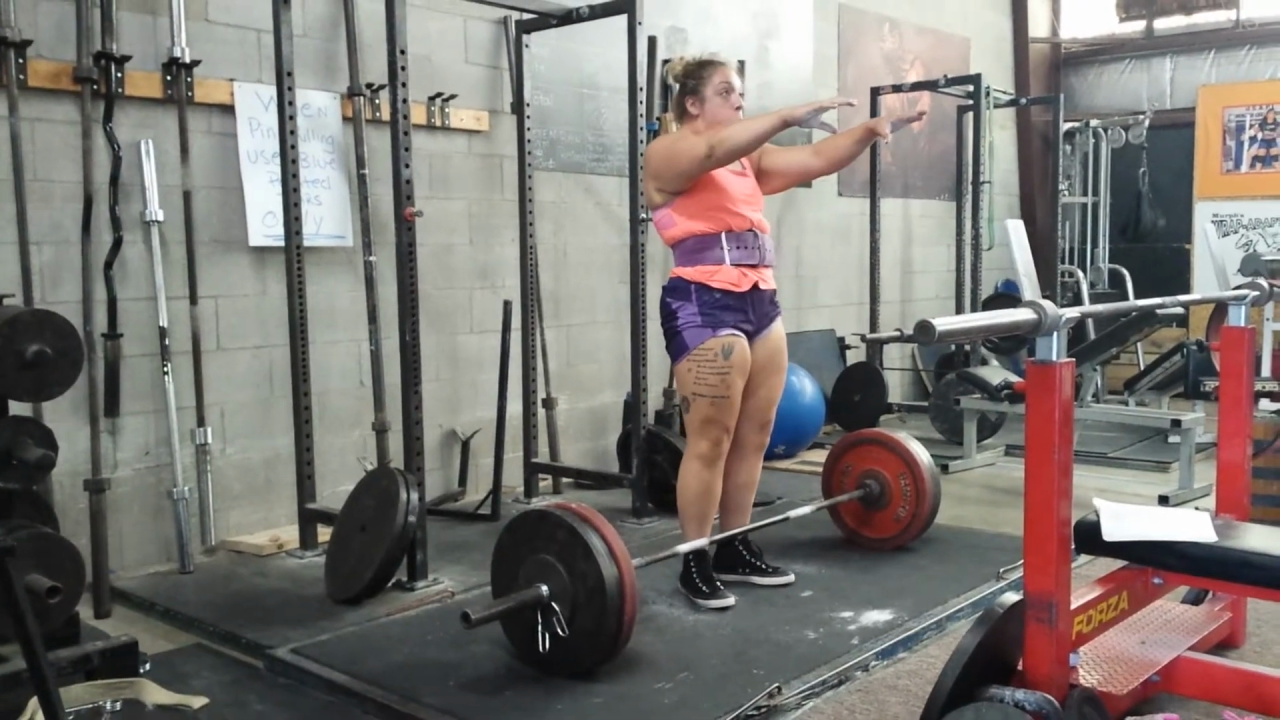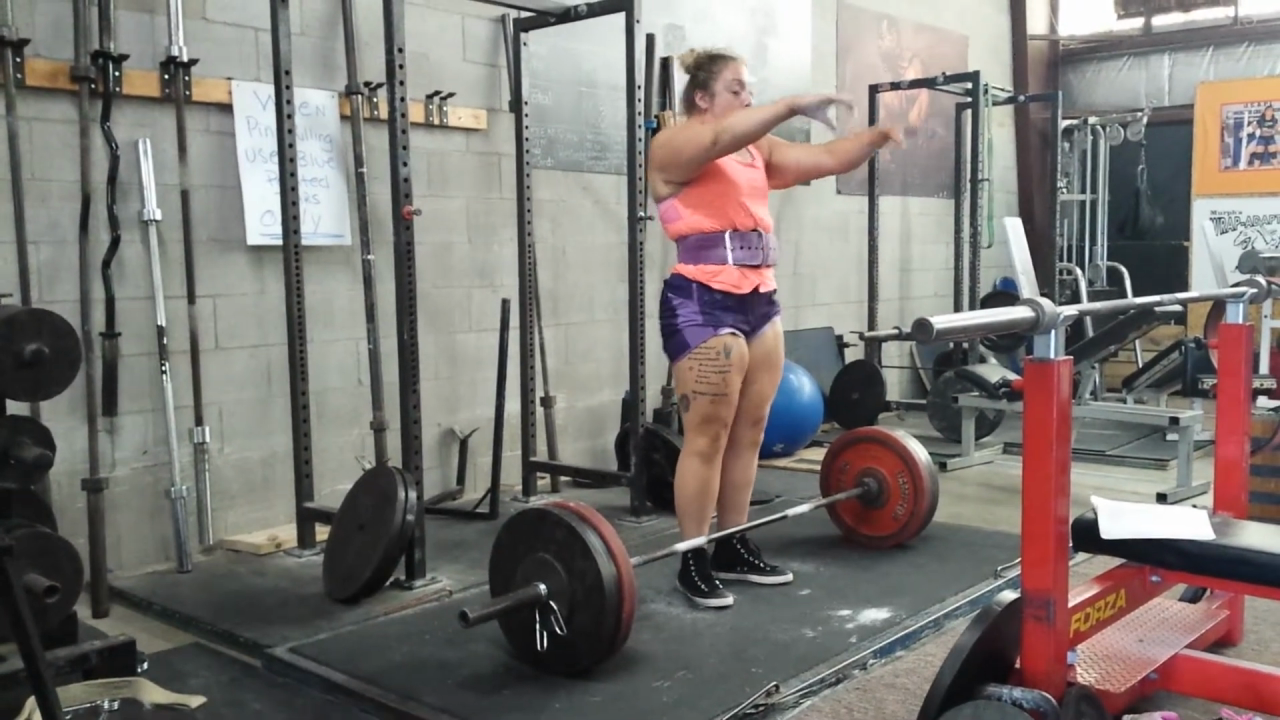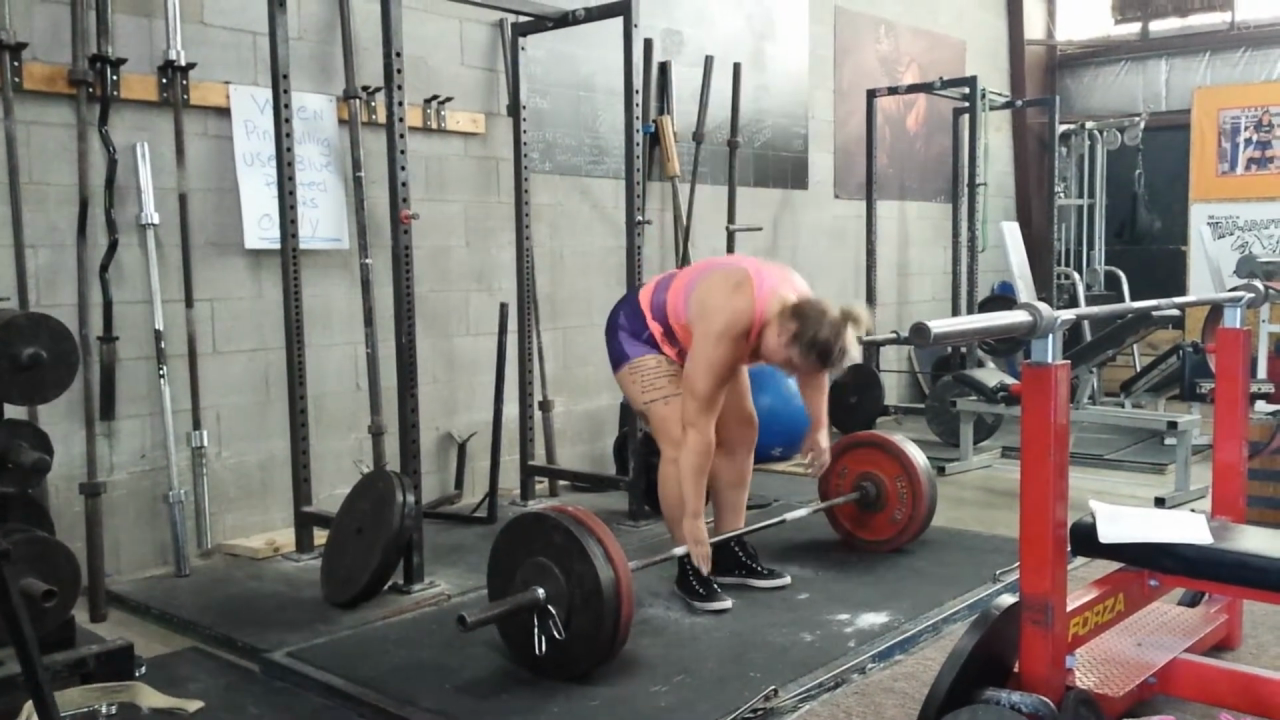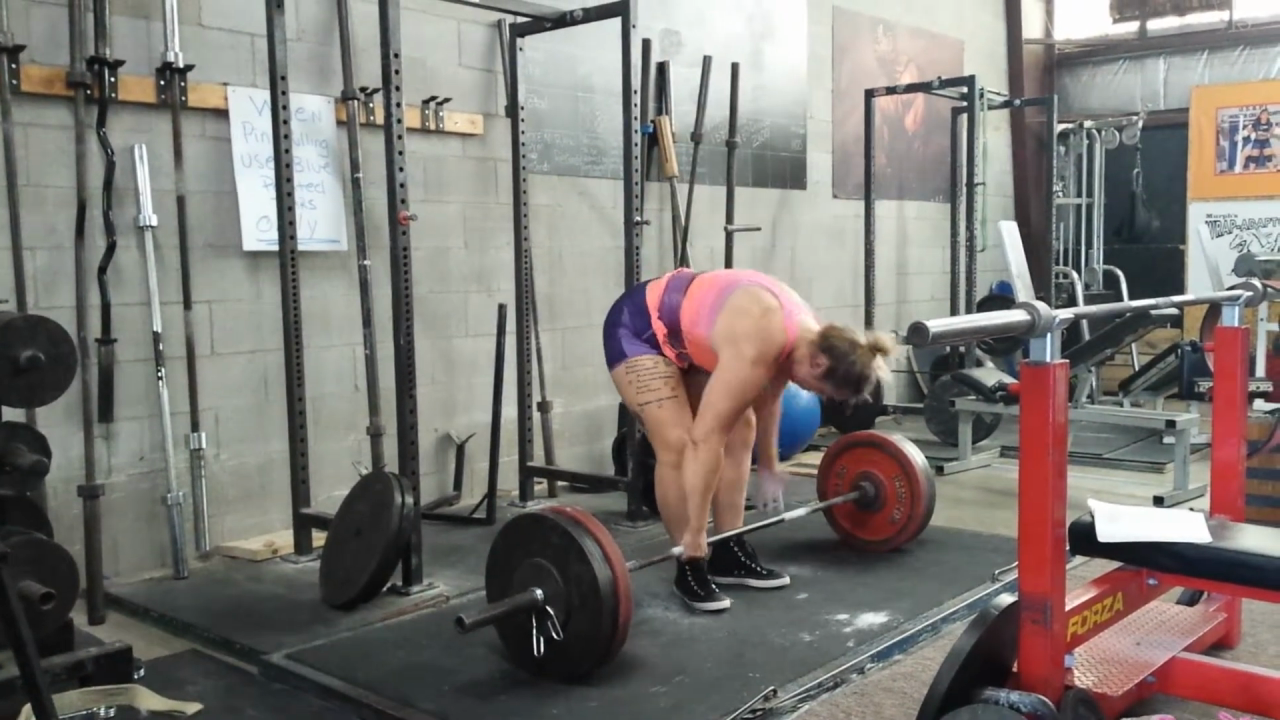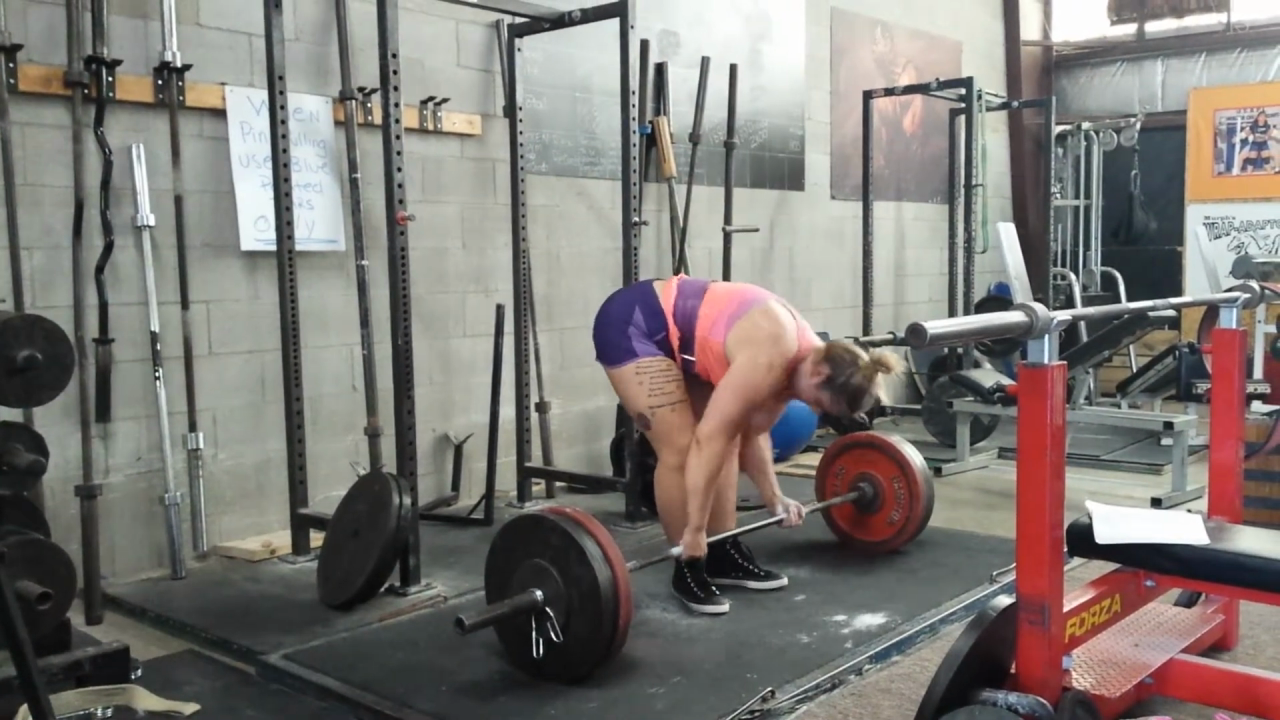
dt=0.5s
person 1, frame 1
left shoulder: (747, 159)
right shoulder: (666, 153)
left elbow: (816, 161)
right elbow: (715, 151)
left wrist: (870, 130)
right wrist: (789, 116)
left hip: (760, 302)
right hip: (705, 305)
left knee: (753, 436)
right knee: (710, 440)
left ankle: (735, 549)
right ankle: (694, 563)
person 1, frame 2
left shoulder: (756, 150)
right shoulder: (673, 145)
left elbow: (822, 160)
right elbow: (719, 138)
left wrist: (879, 135)
right wrist: (792, 106)
left hip: (756, 302)
right hip: (700, 306)
left knee: (747, 434)
right knee: (708, 438)
left ankle: (733, 546)
right ankle: (695, 560)
person 1, frame 3
left shoulder: (800, 308)
right shoulder: (727, 323)
left elbow: (814, 370)
right elbow: (697, 426)
left wrist: (819, 429)
right wrist: (692, 519)
left hip: (692, 336)
right hip: (641, 331)
left knee: (743, 430)
right knee: (680, 442)
left ankle: (729, 552)
right ankle: (690, 568)
person 1, frame 4
left shoulder: (806, 335)
right shoulder: (758, 348)
left elbow: (764, 406)
right elbow: (705, 440)
left wrist: (769, 467)
right wrist: (694, 533)
left hip: (685, 333)
right hip: (638, 328)
left knee: (738, 433)
right knee: (677, 445)
left ankle: (729, 552)
right ankle: (690, 565)
person 1, frame 5
left shoulder: (800, 355)
right shoulder: (770, 359)
left elbow: (753, 433)
right elbow: (708, 440)
left wrist: (774, 499)
right wrist: (694, 531)
left hip: (672, 332)
right hip: (633, 324)
left knee: (727, 434)
right knee: (679, 451)
left ankle: (724, 554)
right ankle: (687, 567)
